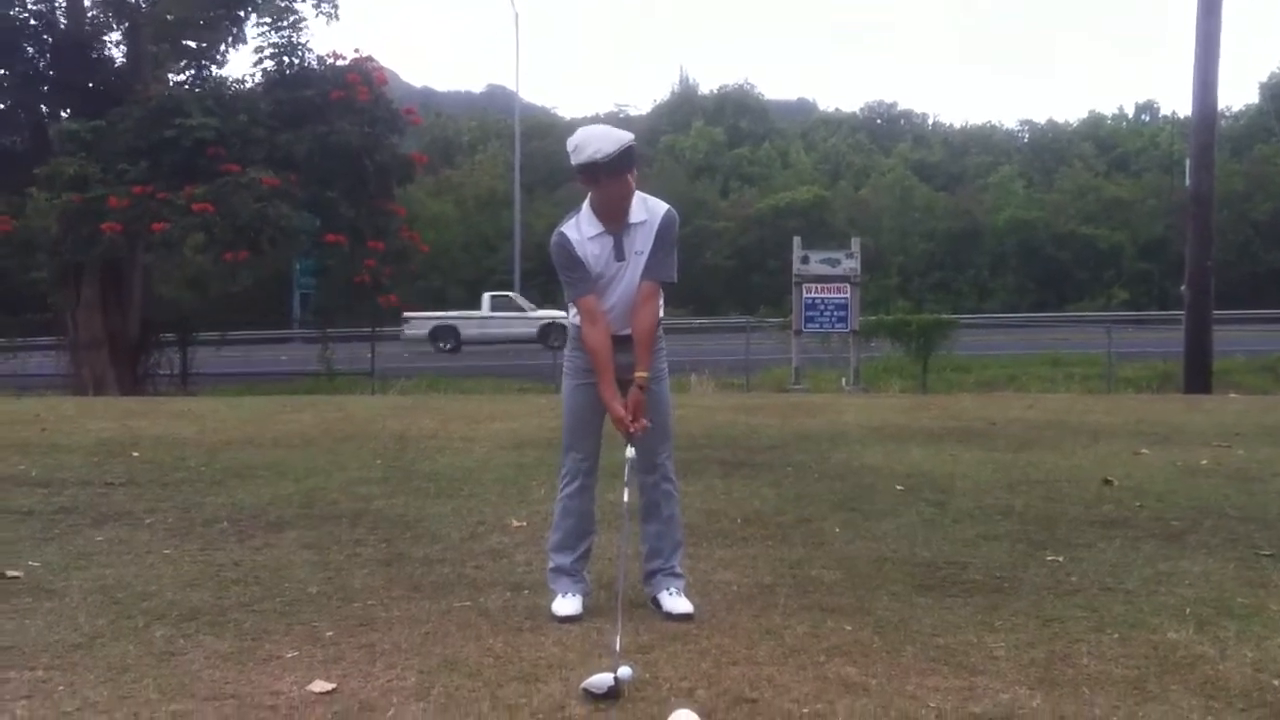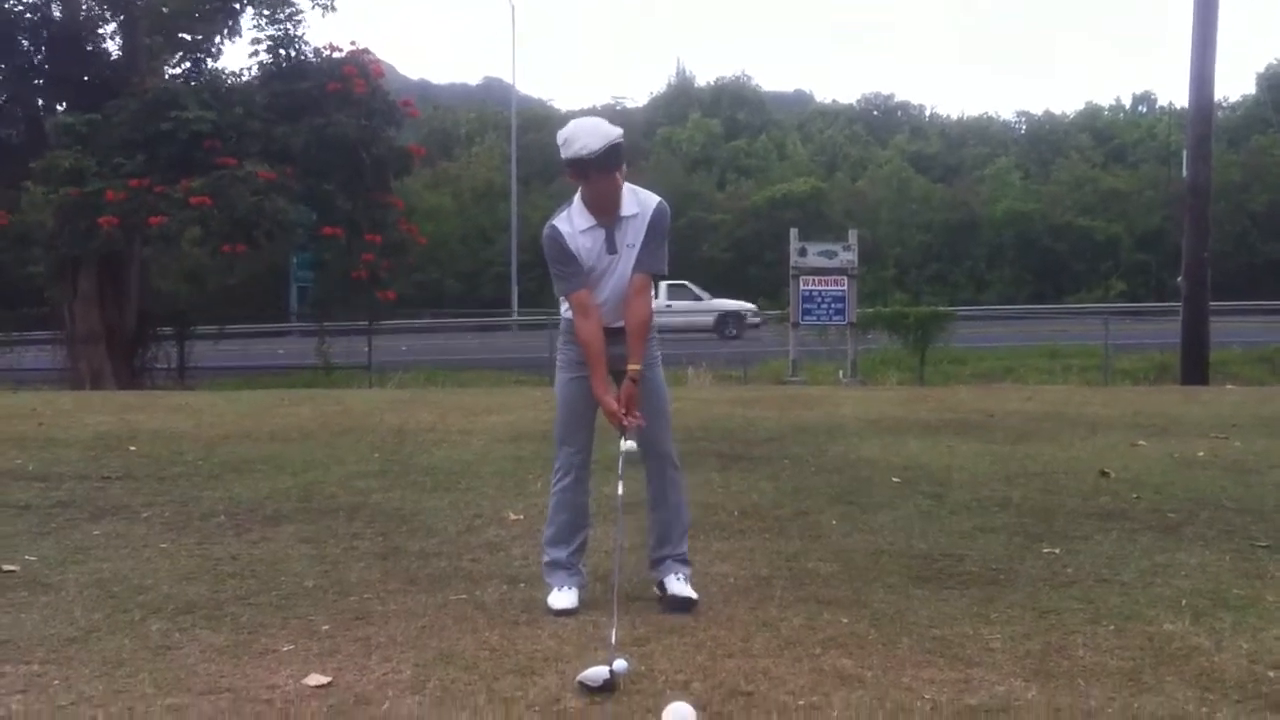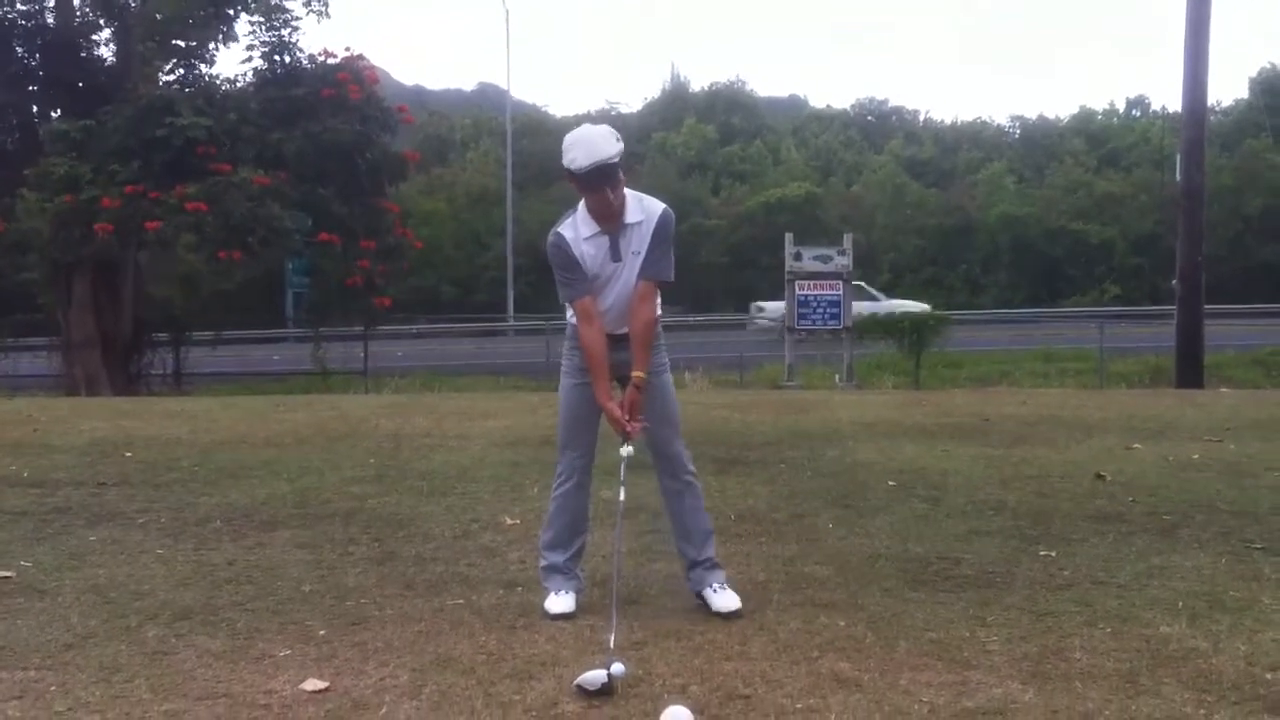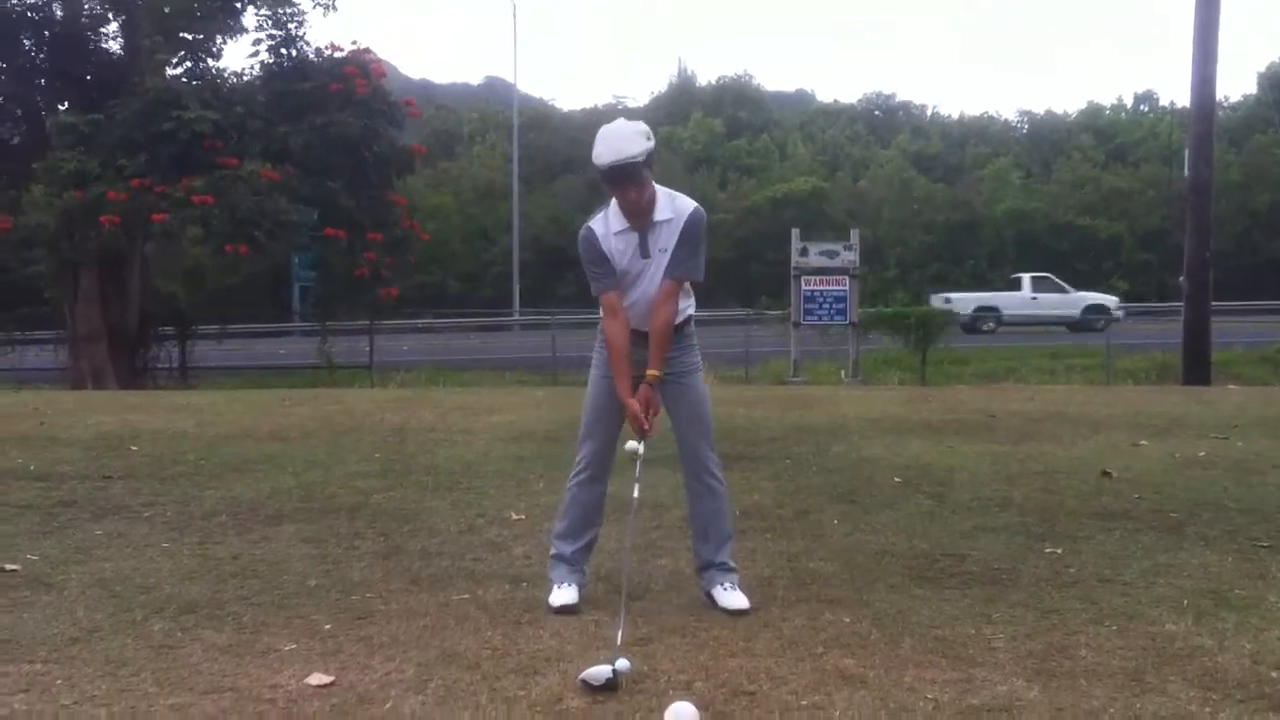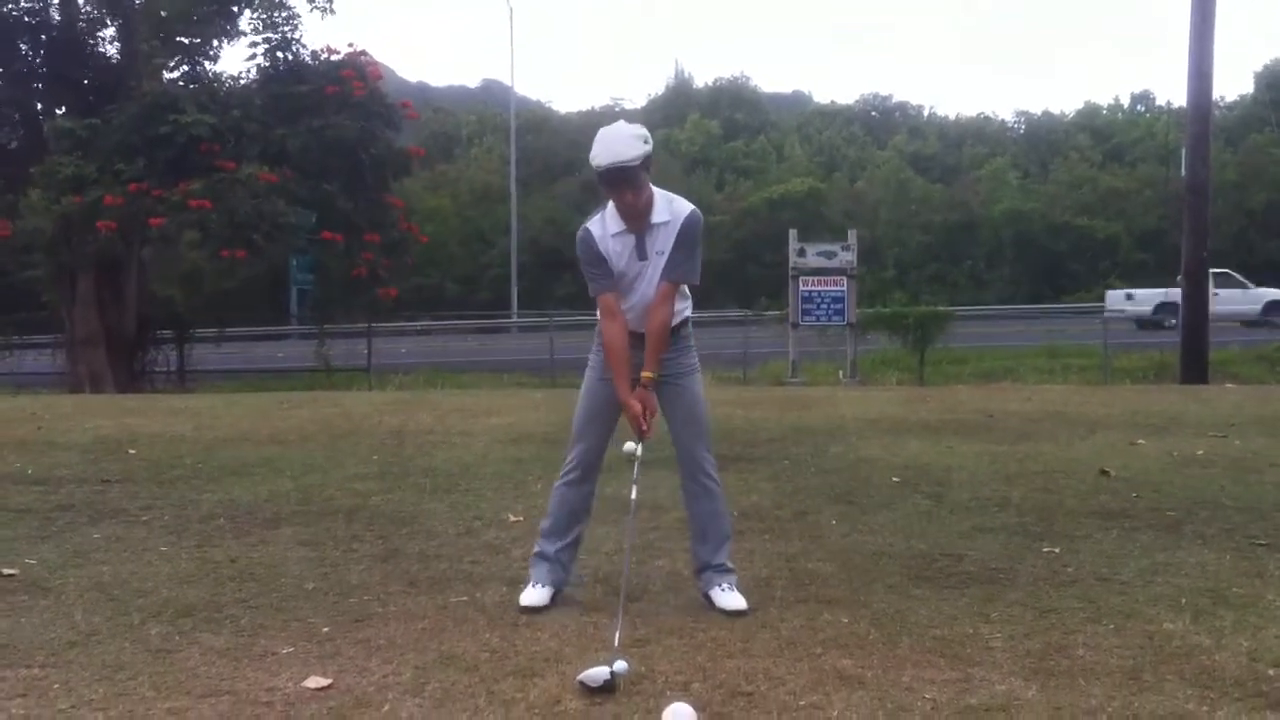
dt=0.2s
person 1, frame 1
left shoulder: (661, 219)
right shoulder: (567, 239)
left elbow: (647, 304)
right elbow: (592, 320)
left wrist: (639, 383)
right wrist: (610, 398)
left hip: (645, 346)
right hip: (587, 350)
left knee: (657, 466)
right knee: (578, 465)
left ankle: (665, 580)
right ankle: (568, 580)
person 1, frame 2
left shoulder: (652, 211)
right shoulder: (559, 232)
left elbow: (639, 297)
right elbow: (583, 313)
left wrist: (633, 376)
right wrist: (602, 392)
left hip: (639, 338)
right hip: (581, 342)
left knee: (661, 453)
right knee: (571, 459)
left ankle: (670, 566)
right ankle: (563, 572)
person 1, frame 3
left shoulder: (657, 218)
right shoulder: (563, 239)
left elbow: (643, 304)
right elbow: (587, 320)
left wrist: (637, 383)
right wrist: (603, 398)
left hip: (644, 345)
right hip: (586, 349)
left knee: (674, 459)
right knee: (573, 465)
left ankle: (706, 572)
right ankle: (560, 577)
person 1, frame 4
left shoulder: (688, 217)
right shoulder: (594, 234)
left elbow: (667, 302)
right elbow: (613, 315)
left wrist: (653, 380)
right wrist: (625, 393)
left hip: (676, 343)
right hip: (617, 344)
left knee: (701, 460)
right knee: (591, 459)
left ankle: (718, 573)
right ankle: (566, 571)
person 1, frame 5
left shoulder: (685, 219)
right shoulder: (592, 235)
left elbow: (664, 304)
right elbow: (612, 316)
left wrist: (649, 382)
right wrist: (626, 393)
left hip: (673, 346)
right hip: (613, 346)
left knee: (698, 460)
right knee: (581, 459)
left ankle: (716, 574)
right ankle: (548, 569)
